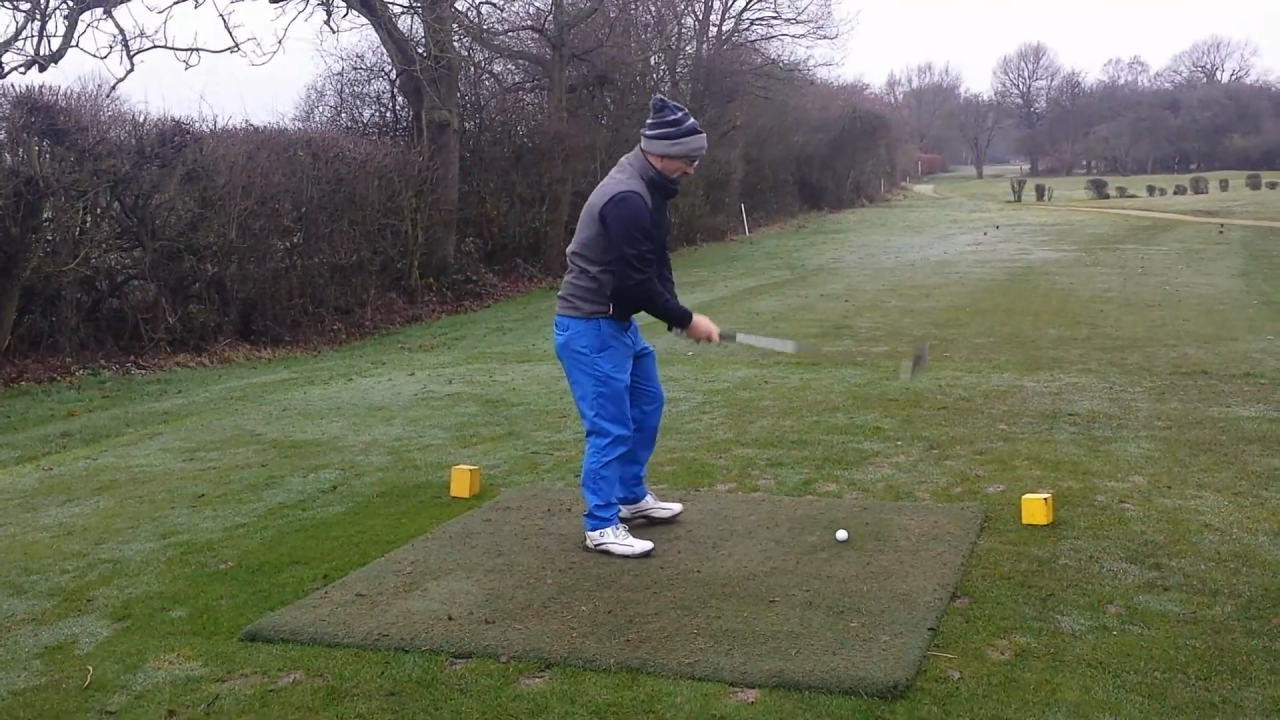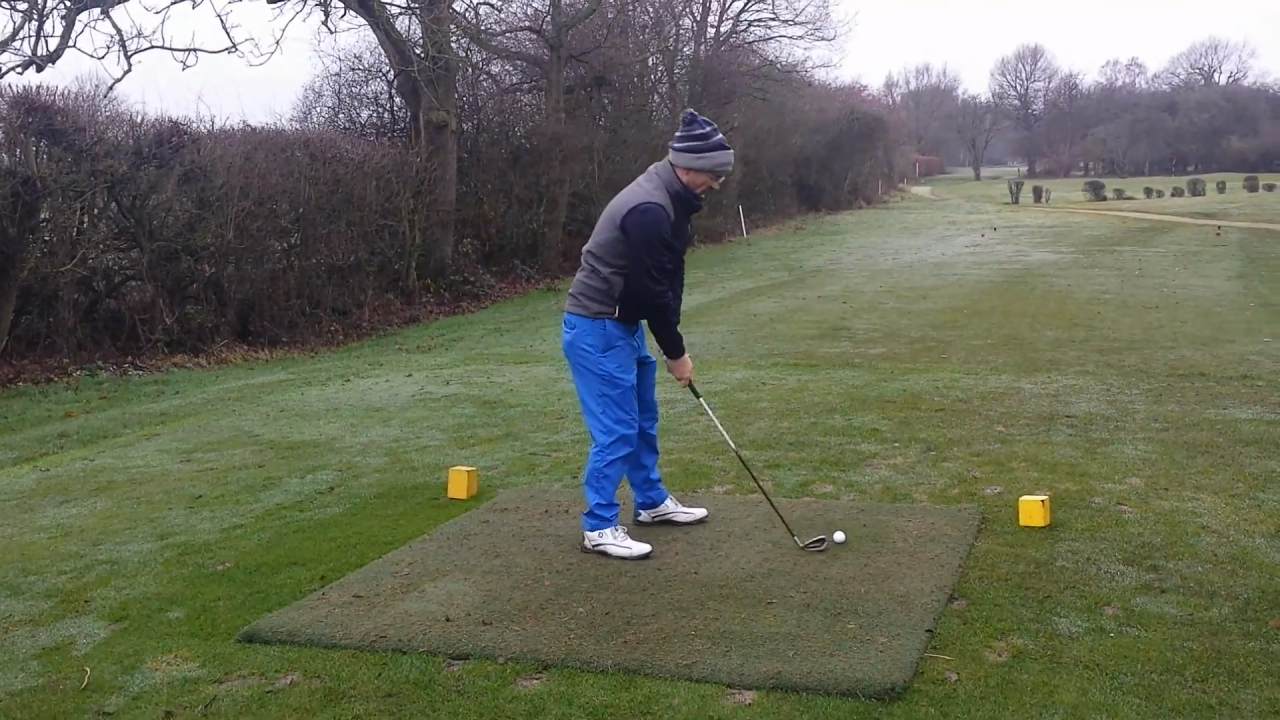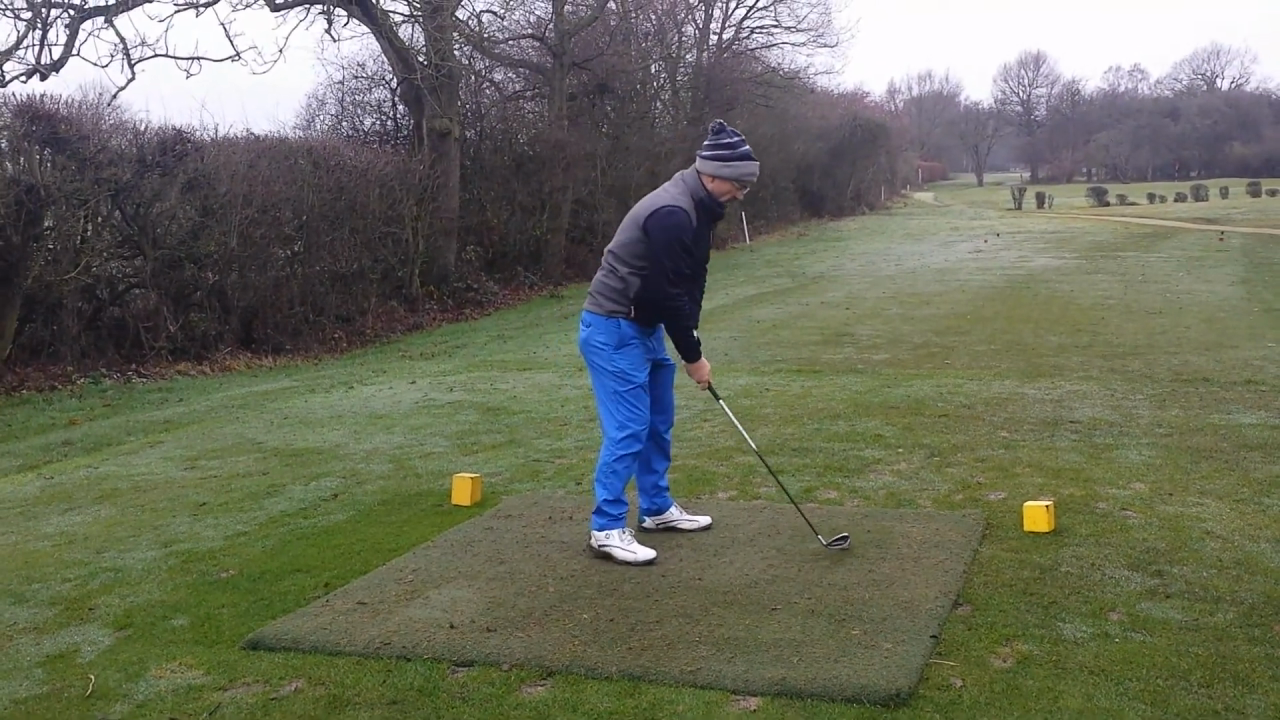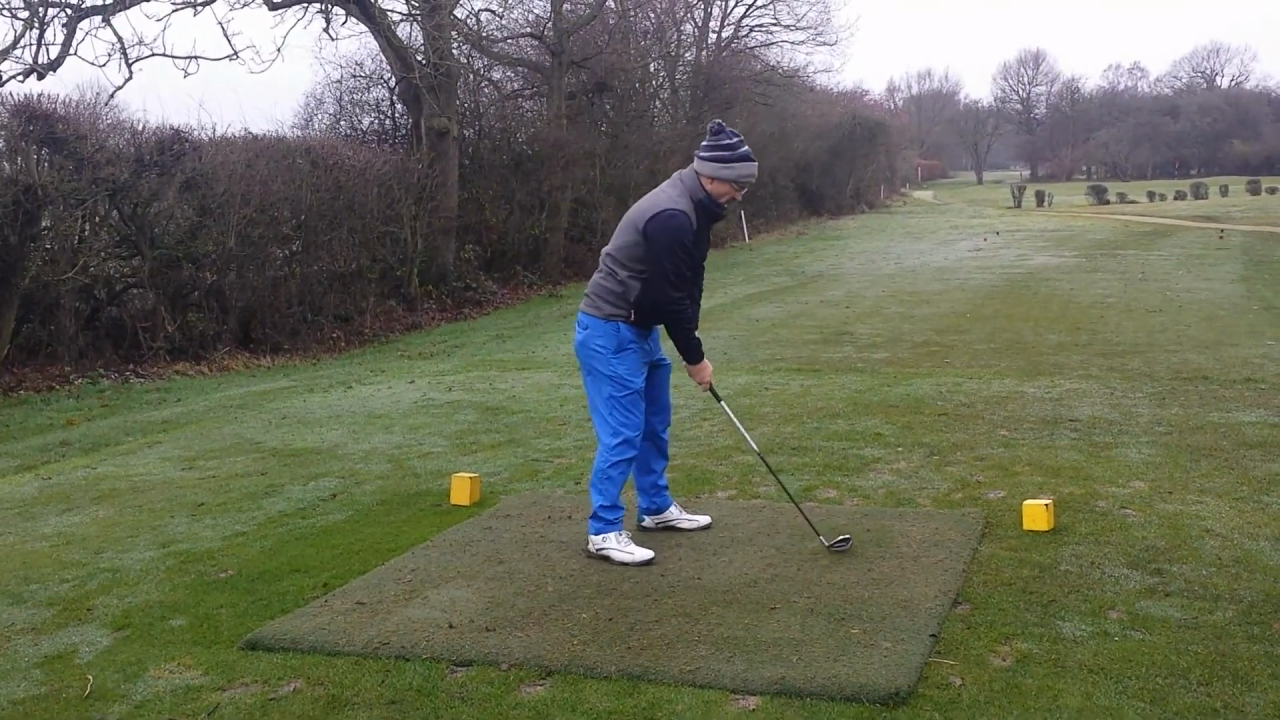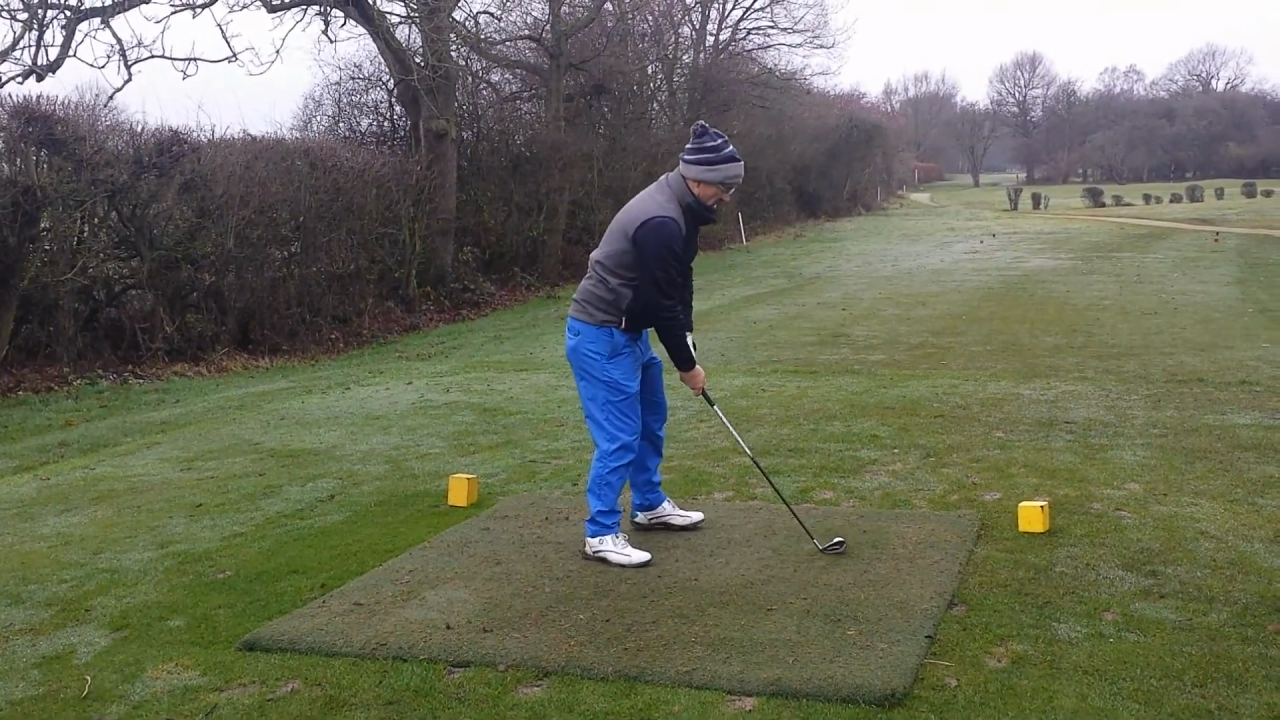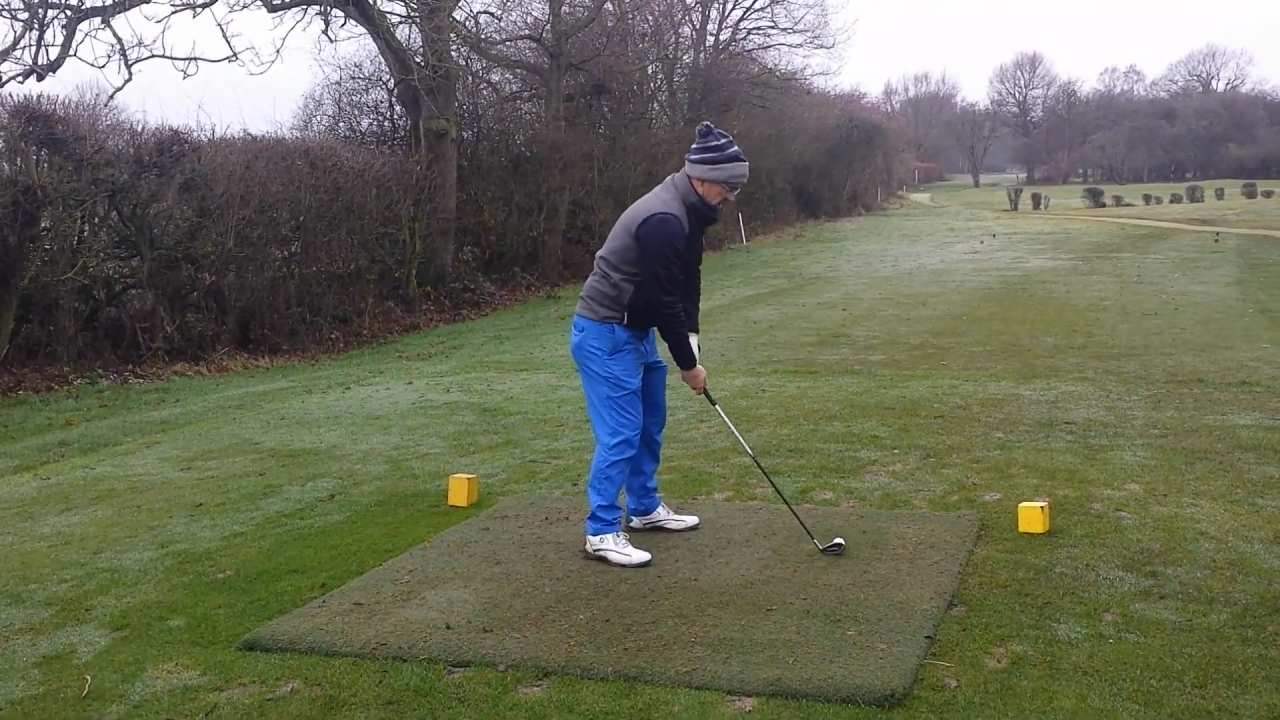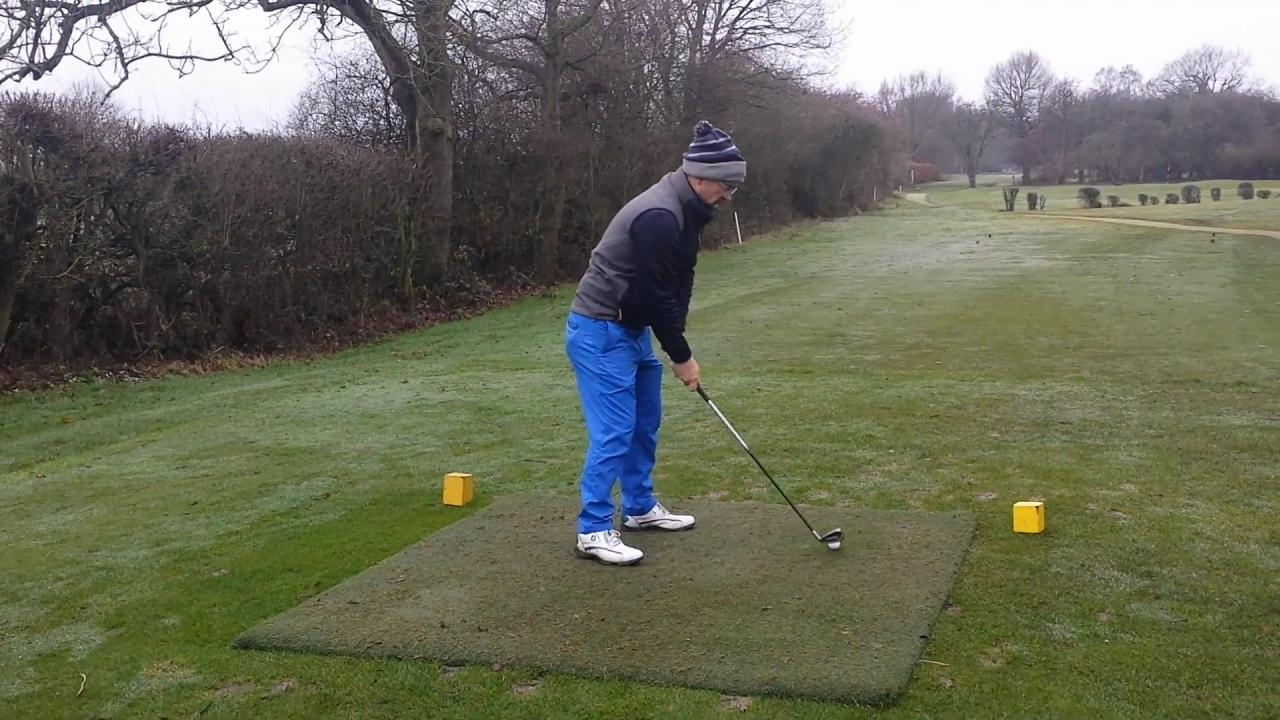
dt=0.3s
person 1, frame 1
left shoulder: (643, 186)
right shoulder: (628, 198)
left elbow: (650, 263)
right elbow: (639, 280)
left wrist: (678, 314)
right wrist: (686, 318)
left hip: (615, 320)
right hip: (590, 326)
left knee: (646, 404)
right knee: (611, 425)
left ankle: (632, 497)
right ankle: (601, 525)
person 1, frame 2
left shoulder: (671, 198)
right shoulder: (650, 210)
left elbow: (667, 278)
right elbow: (651, 290)
left wrist: (672, 338)
right wrist: (675, 352)
left hip: (624, 323)
right hip: (597, 327)
left knee: (643, 417)
right knee: (615, 428)
left ankle: (652, 501)
right ankle: (599, 527)
person 1, frame 3
left shoulder: (695, 207)
right shoulder: (671, 214)
left elbow: (690, 281)
right elbow: (669, 292)
left wrist: (692, 337)
right wrist: (692, 356)
left hip: (644, 324)
right hip: (613, 328)
left knee: (658, 422)
right knee: (628, 427)
left ankle: (656, 508)
right ankle: (607, 528)
person 1, frame 4
left shoulder: (689, 203)
right shoulder: (672, 217)
left elbow: (688, 282)
right elbow: (671, 296)
left wrist: (691, 344)
right wrist: (695, 357)
left hip: (638, 327)
right hip: (610, 330)
left knee: (655, 421)
right knee: (622, 431)
left ankle: (656, 507)
right ankle: (604, 531)
person 1, frame 5
left shoulder: (675, 203)
right shoulder: (661, 224)
left elbow: (677, 284)
right elbow: (662, 302)
left wrist: (687, 336)
right wrist: (687, 364)
left hip: (626, 329)
right hip: (601, 335)
left knee: (651, 418)
right knee: (619, 435)
left ankle: (649, 504)
right ankle: (601, 534)
person 1, frame 6
left shoulder: (687, 210)
right shoulder: (663, 221)
left elbow: (687, 280)
right elbow: (663, 299)
left wrist: (691, 336)
right wrist: (687, 363)
left hip: (635, 328)
right hip: (605, 332)
left knee: (649, 422)
right knee: (620, 432)
left ankle: (645, 507)
right ankle: (602, 531)
person 1, frame 7
left shoulder: (684, 209)
right shoulder: (658, 217)
left elbow: (679, 280)
right elbow: (657, 295)
left wrist: (677, 341)
right wrist: (681, 356)
left hip: (631, 326)
right hip: (600, 330)
left knee: (644, 421)
right knee: (614, 430)
left ankle: (640, 507)
right ankle: (593, 529)
